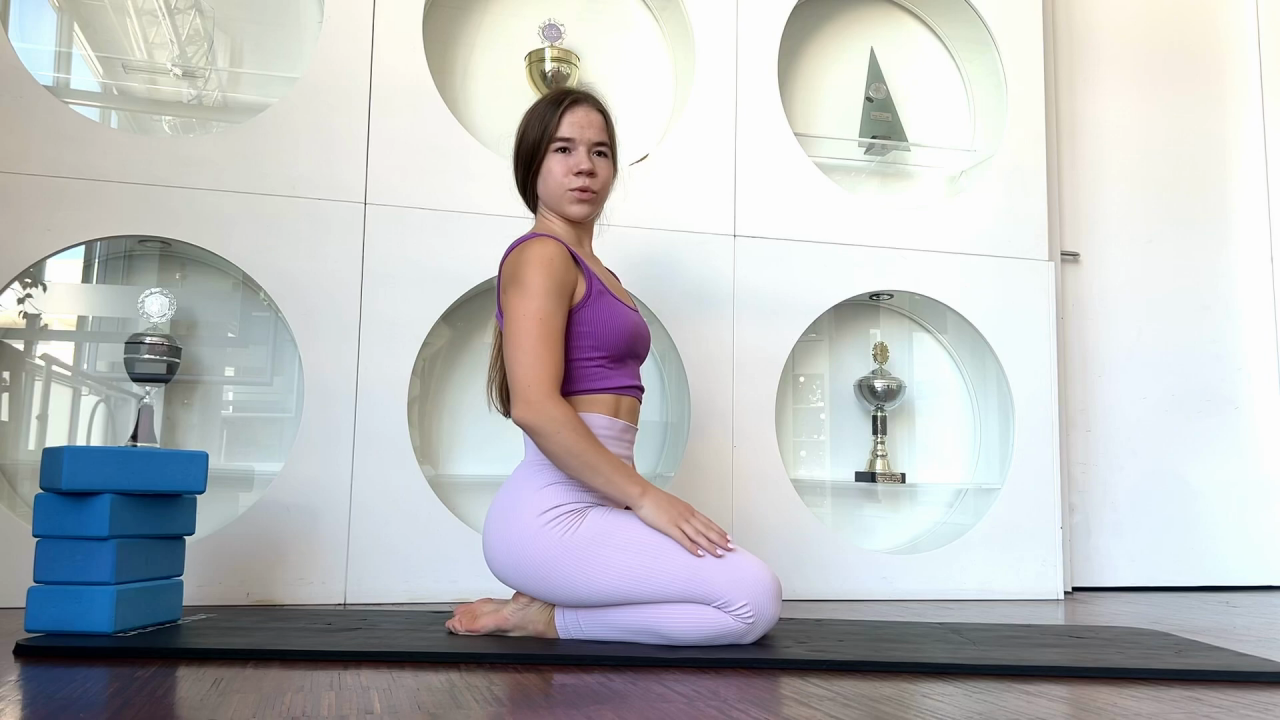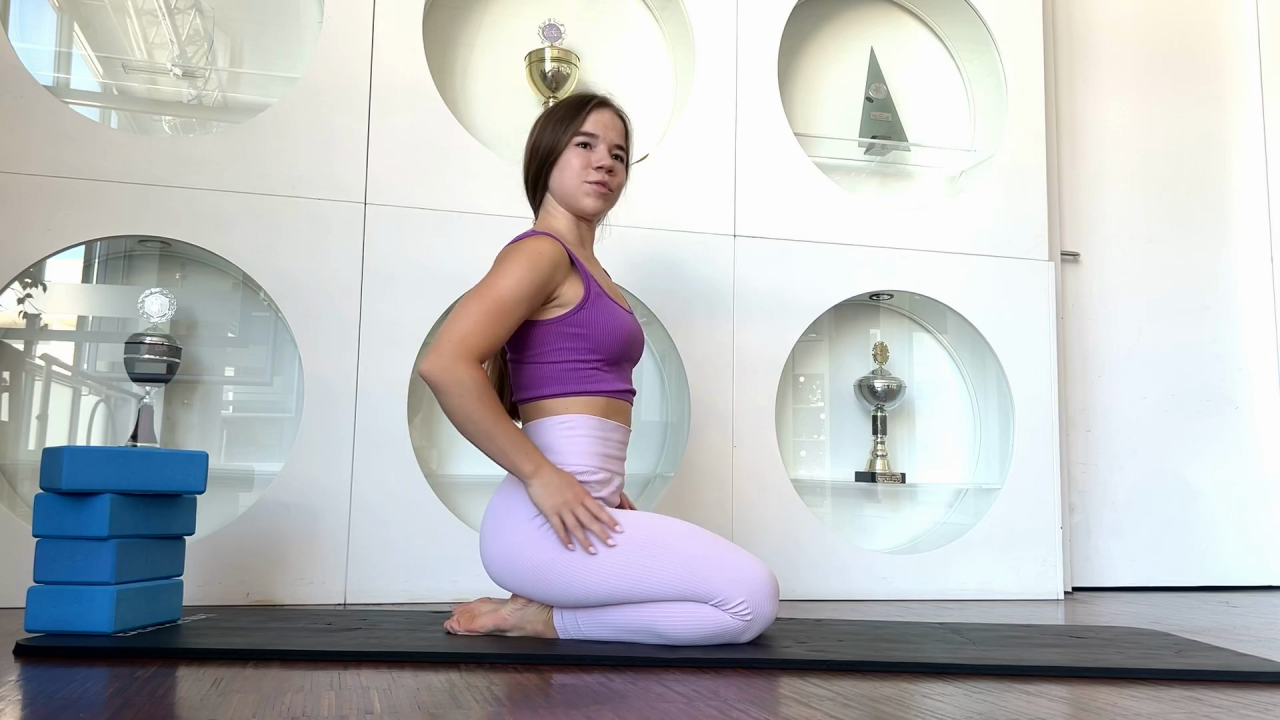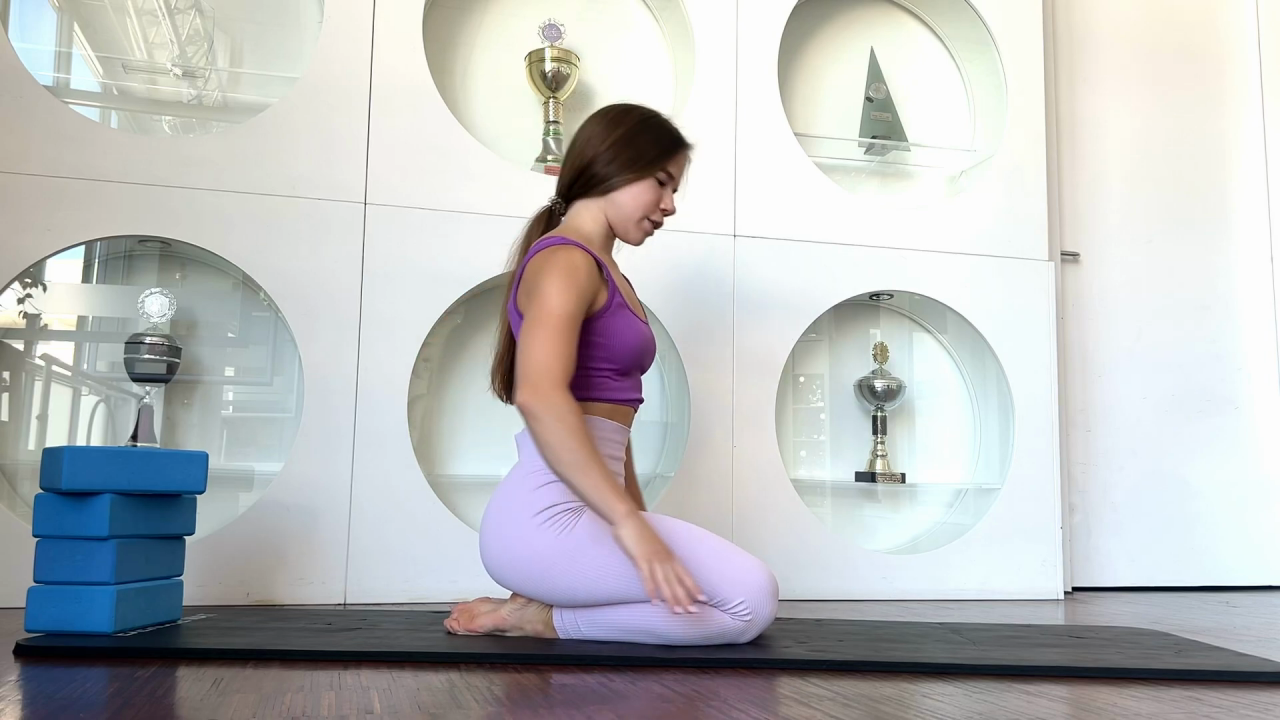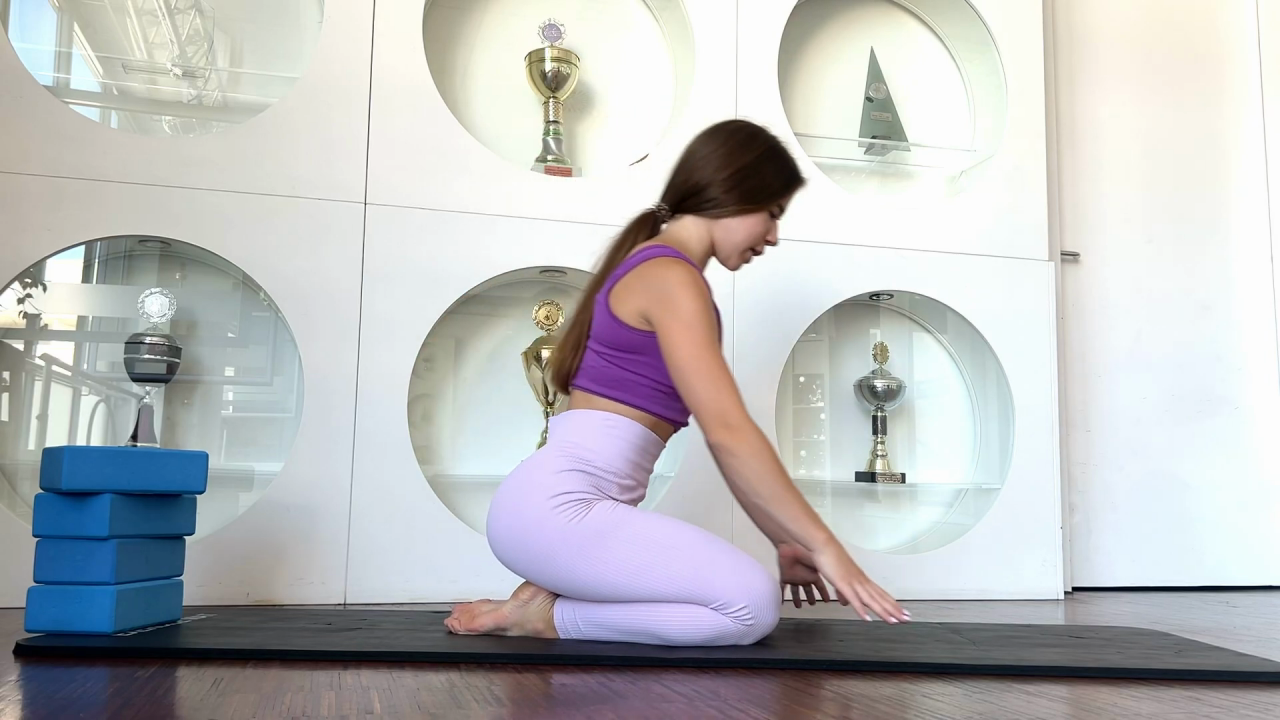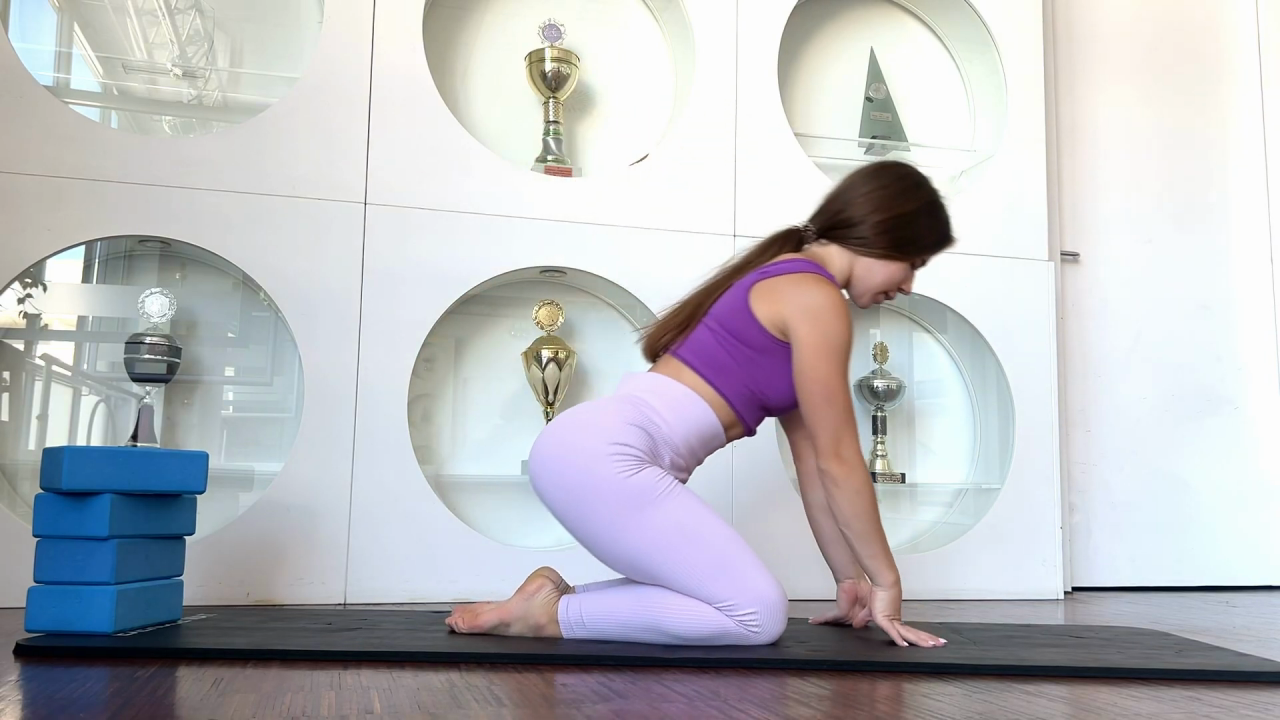
dt=0.3s
person 1, frame 1
left shoulder: (592, 270)
right shoulder: (540, 256)
right elbow: (535, 408)
left wrist: (639, 498)
right wrist: (645, 497)
left hip: (578, 511)
right hip: (550, 519)
left knee: (747, 586)
right knee: (754, 602)
left ankle: (552, 603)
right ankle: (549, 619)
person 1, frame 2
left shoulder: (584, 271)
right shoulder: (539, 254)
right elbow: (443, 365)
left wrist: (604, 492)
right wrist: (541, 476)
left hip: (569, 512)
right hip: (542, 521)
left knee: (738, 585)
right knee: (750, 598)
left ankle: (547, 600)
right ankle: (546, 619)
person 1, frame 3
left shoulder: (605, 274)
right shoulder: (566, 262)
right elbow: (539, 395)
left wrist: (638, 523)
right wrist: (629, 525)
left hip: (568, 515)
right hip: (546, 520)
right knee: (747, 601)
left ankle: (549, 600)
right ankle: (549, 619)
person 1, frame 4
left shoulder: (669, 276)
right shoulder: (671, 280)
left elbow: (726, 434)
right elbow: (729, 433)
left wrist: (785, 541)
right wrist: (825, 548)
left hip: (572, 507)
right hip: (555, 509)
left knee: (741, 586)
right knee: (751, 605)
left ankle: (557, 592)
right ankle: (547, 616)
person 1, frame 5
left shoulder: (787, 286)
right shoulder: (815, 300)
left elbow: (812, 460)
right elbow: (836, 460)
left wrist: (852, 579)
right wrist: (882, 583)
left hip: (590, 448)
right hip: (603, 455)
right knee: (756, 614)
left ankle: (557, 596)
right ankle: (549, 613)
